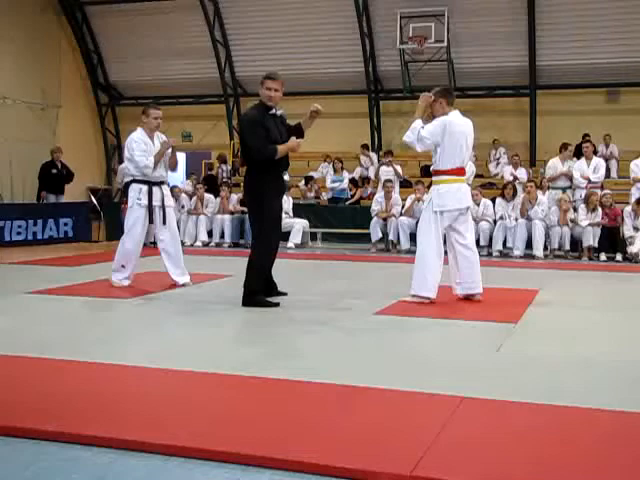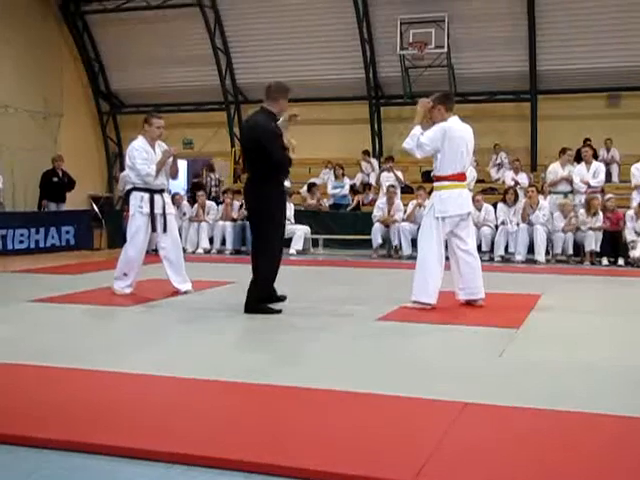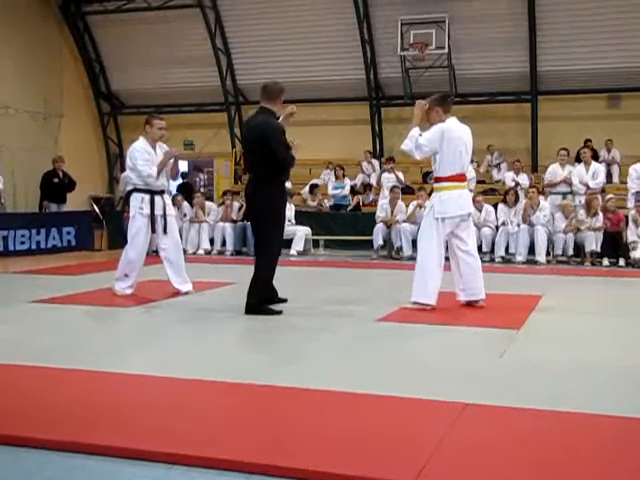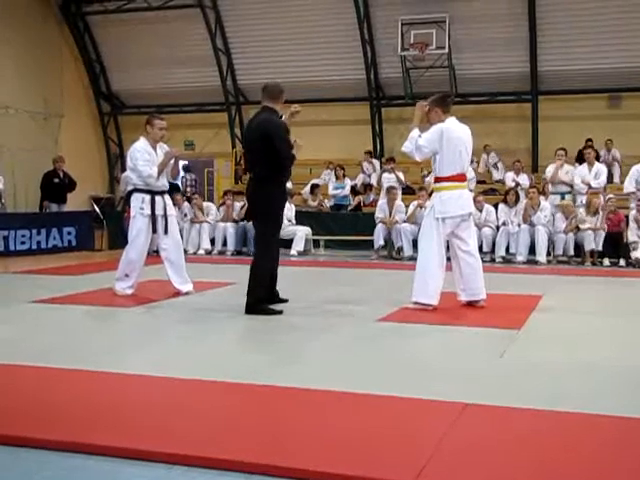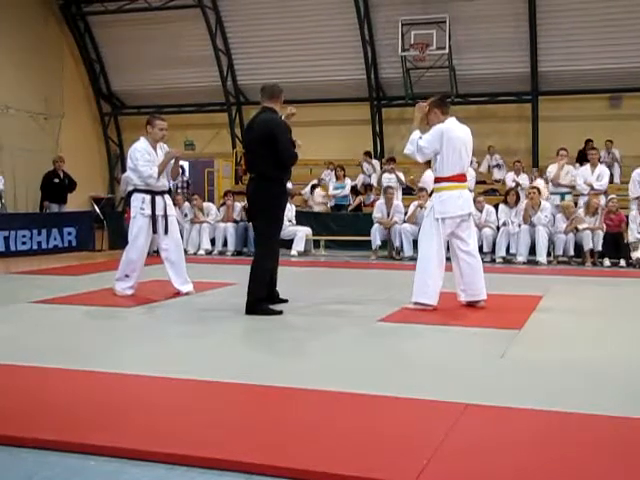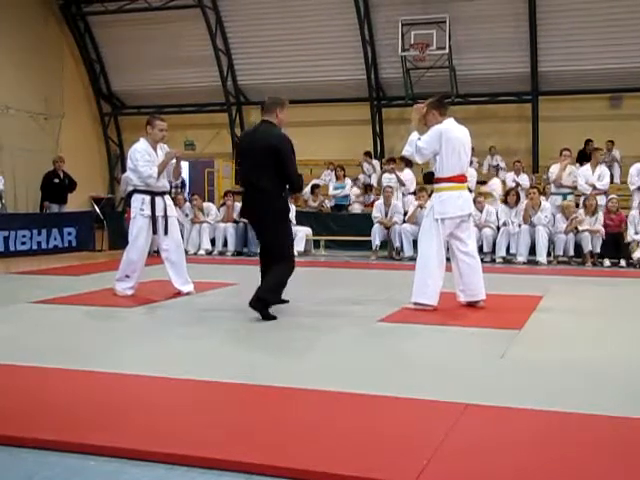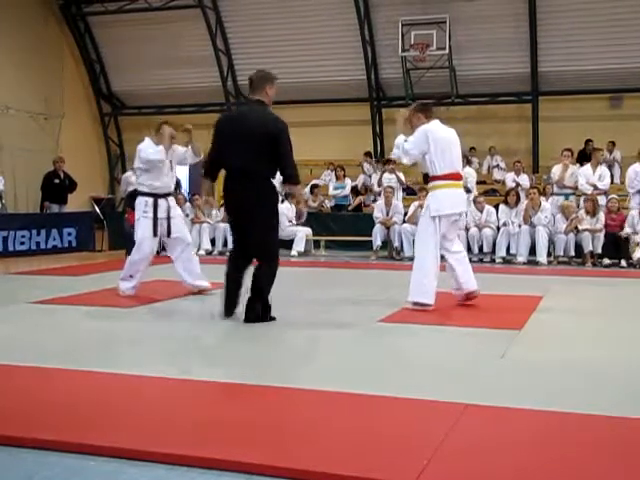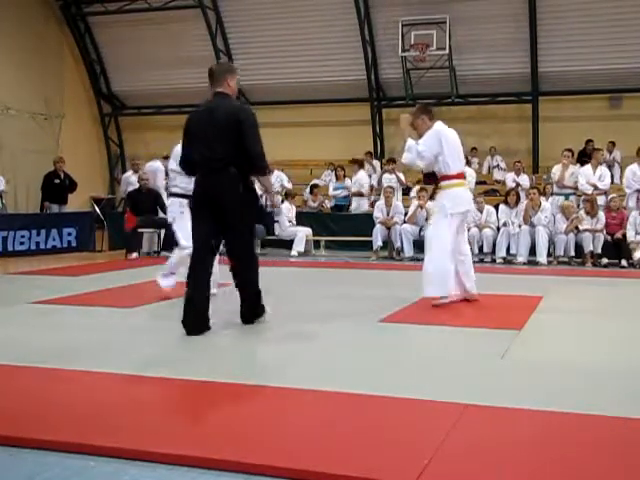
dt=0.4s
person 1, frame 1
left shoulder: (276, 116)
right shoulder: (251, 117)
left elbow: (294, 133)
right elbow: (262, 153)
left wrist: (310, 117)
right wrist: (288, 146)
left hip: (273, 182)
right hip: (260, 184)
left knee: (271, 237)
right knee: (264, 239)
left ankle: (266, 285)
right ankle: (252, 293)
person 1, frame 2
left shoulder: (254, 121)
right shoulder: (266, 126)
right elbow: (283, 163)
right wrist: (289, 152)
left hip: (257, 188)
right hip: (268, 191)
left knee: (263, 244)
right knee: (271, 246)
left ankle: (265, 292)
right ankle: (255, 300)
person 1, frame 3
left shoulder: (252, 122)
right shoulder: (271, 126)
right elbow: (285, 162)
left wrist: (283, 119)
right wrist: (291, 151)
left hip: (256, 188)
right hip: (269, 191)
left knee: (265, 244)
right knee: (270, 247)
left ankle: (267, 293)
right ankle: (255, 302)
person 1, frame 4
left shoulder: (255, 122)
right shoulder: (274, 124)
right elbow: (285, 159)
right wrist: (293, 152)
left hip: (258, 187)
right hip: (269, 189)
left knee: (269, 242)
right knee: (266, 245)
left ankle: (268, 292)
right ankle: (255, 301)
person 1, frame 5
left shoulder: (253, 123)
right shoulder: (277, 124)
right elbow: (288, 158)
right wrist: (294, 151)
left hip: (257, 187)
right hip: (271, 189)
left knee: (268, 242)
right knee: (267, 245)
left ankle: (268, 293)
right ankle: (255, 302)
person 1, frame 6
left shoulder: (245, 138)
right shoulder: (280, 139)
left elbow: (242, 163)
right elbow: (293, 179)
right wrist: (294, 190)
left hip: (250, 201)
right hip: (272, 203)
left knee: (269, 249)
right knee: (284, 258)
left ankle: (271, 294)
right ankle: (262, 297)
person 1, frame 7
left shoulder: (226, 119)
right shoulder: (275, 123)
left elbow: (213, 160)
right elbow: (287, 167)
left hip: (232, 190)
right hip: (260, 191)
left knee: (240, 249)
right knee: (267, 254)
left ankle: (230, 303)
right ankle: (256, 309)
person 1, frame 8
left shoulder: (194, 117)
right shoulder: (241, 112)
left elbow: (187, 163)
right elbow: (256, 157)
right wrist: (270, 190)
left hip: (203, 189)
right hip: (234, 187)
left knee: (201, 253)
right knee: (242, 252)
left ankle: (194, 319)
right ankle: (251, 310)
person 2, frame 1
left shoulder: (444, 123)
right shoulder: (466, 123)
left elbow: (414, 140)
left wrist: (420, 110)
right wrist: (425, 113)
left hip: (444, 191)
right hip: (460, 189)
left knee: (429, 240)
right knee: (463, 241)
left ankle: (424, 292)
right ankle: (472, 289)
person 2, frame 2
left shoulder: (444, 129)
right shoulder: (466, 129)
left elbow: (414, 147)
left wrist: (419, 117)
right wrist: (425, 119)
left hip: (445, 197)
right hip: (461, 195)
left knee: (430, 246)
right knee: (465, 246)
left ankle: (425, 298)
right ankle: (474, 295)
person 2, frame 3
left shoulder: (442, 130)
right shoulder: (465, 130)
left elbow: (413, 148)
left wrist: (417, 119)
right wrist: (423, 121)
left hip: (445, 198)
right hip: (461, 196)
left knee: (429, 247)
right knee: (465, 247)
left ankle: (424, 298)
right ankle: (475, 295)
person 2, frame 4
left shoulder: (441, 130)
right shoulder: (464, 130)
left elbow: (414, 150)
left wrist: (417, 121)
right wrist: (423, 123)
left hip: (445, 198)
right hip: (462, 196)
left knee: (431, 247)
right knee: (466, 247)
left ankle: (426, 298)
right ankle: (475, 295)
person 2, frame 5
left shoulder: (441, 130)
right shoulder: (464, 130)
left elbow: (416, 151)
left wrist: (417, 122)
right wrist: (422, 123)
left hip: (445, 197)
right hip: (462, 195)
left knee: (430, 247)
right knee: (466, 247)
left ankle: (425, 298)
right ankle: (475, 295)
person 2, frame 6
left shoulder: (440, 131)
right shoulder: (462, 131)
left elbow: (416, 152)
left wrist: (414, 123)
left hip: (445, 198)
right hip: (462, 196)
left knee: (430, 248)
right knee: (465, 248)
left ankle: (425, 299)
right ankle: (474, 295)
person 2, frame 7
left shoulder: (426, 131)
right shoulder: (450, 132)
left elbow: (404, 154)
left hip: (440, 195)
right hip: (457, 194)
left knee: (427, 246)
right knee: (451, 244)
left ankle: (422, 298)
right ankle: (467, 287)
person 2, frame 8
left shoulder: (436, 132)
right shoulder: (448, 132)
left elbow: (417, 158)
right elbow: (429, 163)
left wrist: (406, 132)
right wrist: (412, 133)
left hip: (451, 194)
right hip: (459, 193)
left knee: (439, 242)
right knee: (458, 244)
left ankle: (444, 292)
right ankle: (467, 290)
person 3, frame 1
left shoulder: (161, 138)
right shoulder: (135, 139)
left elbow: (172, 167)
right elbow: (146, 168)
left wrist: (173, 150)
right wrist: (162, 150)
left hip: (161, 191)
right hip: (141, 192)
left knee: (171, 235)
right knee: (133, 236)
left ankle: (180, 276)
right ankle: (120, 276)
person 3, frame 2
left shoulder: (162, 147)
right shoulder: (136, 147)
left elbow: (173, 175)
right elbow: (148, 176)
left wrist: (173, 159)
right wrist: (164, 159)
left hip: (162, 199)
right hip: (142, 200)
left knee: (172, 243)
right knee: (135, 245)
left ankle: (181, 283)
right ankle: (121, 284)
person 3, frame 3
left shoulder: (163, 148)
right shoulder: (137, 149)
left elbow: (173, 176)
right elbow: (149, 177)
left wrist: (175, 160)
right wrist: (165, 159)
left hip: (162, 200)
right hip: (143, 201)
left knee: (173, 243)
right knee: (136, 246)
left ankle: (182, 284)
right ankle: (122, 285)
person 3, frame 4
left shoulder: (163, 148)
right shoulder: (138, 149)
left elbow: (173, 177)
right elbow: (150, 177)
left wrist: (176, 161)
right wrist: (166, 160)
left hip: (163, 200)
right hip: (143, 201)
left knee: (173, 243)
right knee: (137, 246)
left ankle: (183, 284)
right ankle: (123, 285)
person 3, frame 5
left shoulder: (163, 148)
right shoulder: (138, 149)
left elbow: (173, 177)
right elbow: (150, 177)
left wrist: (176, 161)
right wrist: (166, 159)
left hip: (163, 200)
right hip: (144, 201)
left knee: (174, 244)
right knee: (137, 246)
left ankle: (183, 284)
right ankle: (123, 285)
person 3, frame 6
left shoulder: (164, 149)
right shoulder: (138, 150)
left elbow: (174, 177)
right elbow: (150, 178)
left wrist: (178, 161)
right wrist: (166, 160)
left hip: (163, 201)
right hip: (144, 202)
left knee: (174, 244)
right knee: (137, 247)
left ankle: (184, 284)
right ankle: (123, 286)
person 3, frame 7
left shoulder: (172, 149)
right shoulder: (144, 148)
left elbow: (194, 157)
right elbow: (160, 158)
left wrist: (190, 139)
right wrist: (166, 138)
left hip: (168, 203)
right hip: (148, 205)
left knee: (183, 241)
right knee: (144, 249)
left ankle: (196, 281)
right ankle: (126, 285)
person 3, frame 8
right shoulder: (181, 150)
right hip: (180, 205)
left knee: (209, 247)
right knee: (188, 246)
left ankle: (208, 285)
right ankle: (166, 279)
